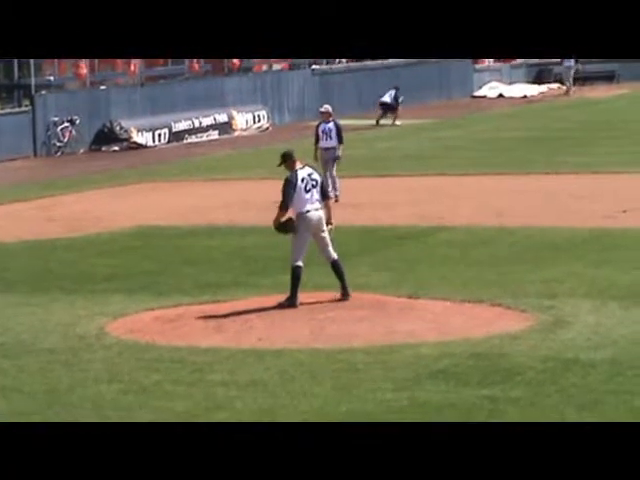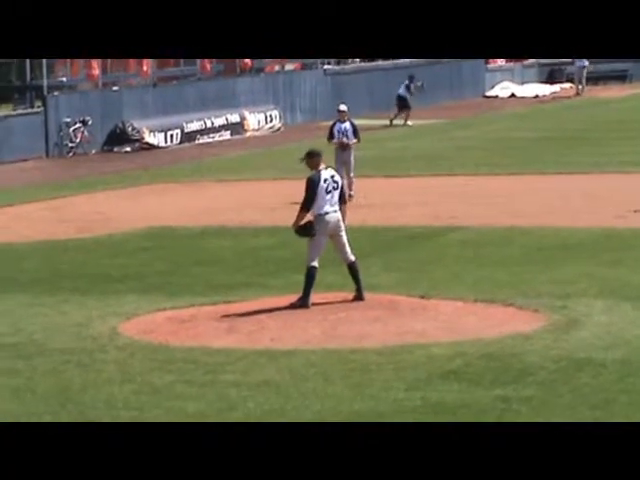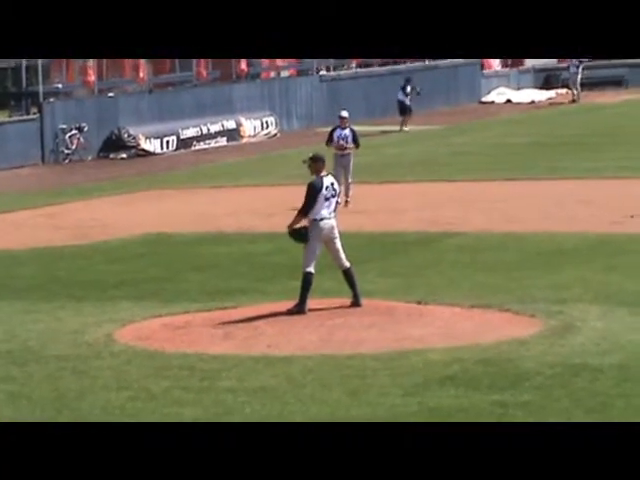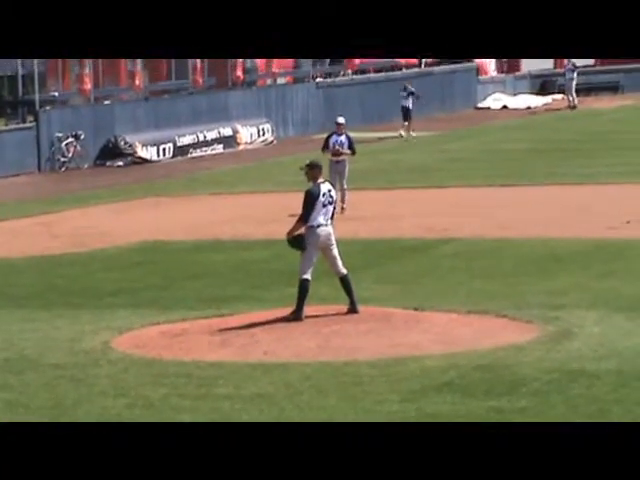
dt=0.4s
person 1, frame 1
left shoulder: (291, 178)
right shoulder: (314, 173)
left elbow: (286, 205)
right elbow: (326, 197)
left wrist: (277, 219)
right wrist: (329, 218)
left hip: (304, 218)
right hip: (319, 215)
left knee: (297, 259)
right knee: (330, 254)
left ankle: (293, 298)
right ankle: (345, 289)
person 1, frame 2
left shoulder: (313, 178)
right shoulder: (335, 174)
left elbow: (307, 205)
right elbow: (343, 201)
left wrist: (296, 223)
left hip: (322, 220)
right hip: (337, 217)
left knee: (312, 260)
right knee: (348, 256)
left ankle: (305, 299)
right ankle: (359, 291)
person 1, frame 3
left shoulder: (315, 184)
right shoulder: (334, 181)
left elbow: (305, 210)
left wrist: (292, 225)
left hip: (318, 225)
right hip: (332, 223)
left knee: (309, 266)
right knee: (342, 262)
left ankle: (302, 305)
right ankle: (356, 297)
person 1, frame 4
left shoulder: (312, 191)
right shoulder: (331, 188)
left elbow: (305, 217)
left wrist: (291, 232)
left hip: (314, 232)
right hip: (328, 230)
left knee: (305, 273)
right knee: (339, 269)
left ankle: (299, 312)
right ankle: (353, 304)
